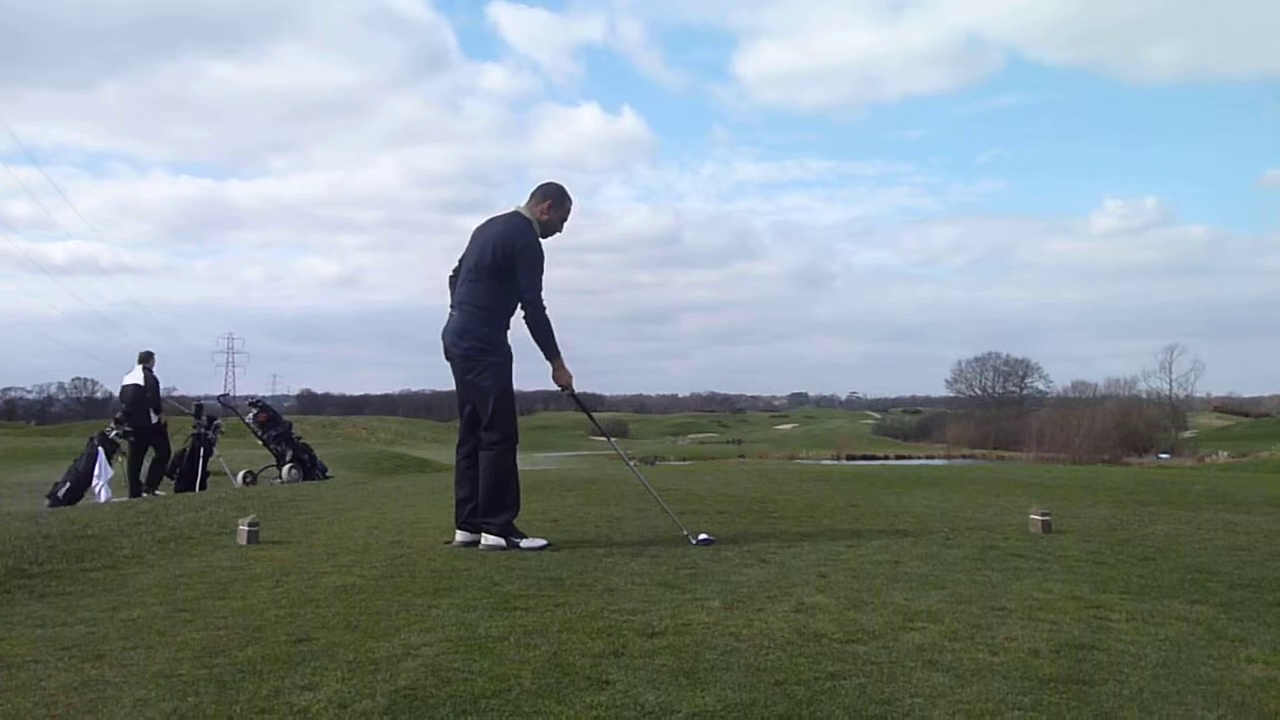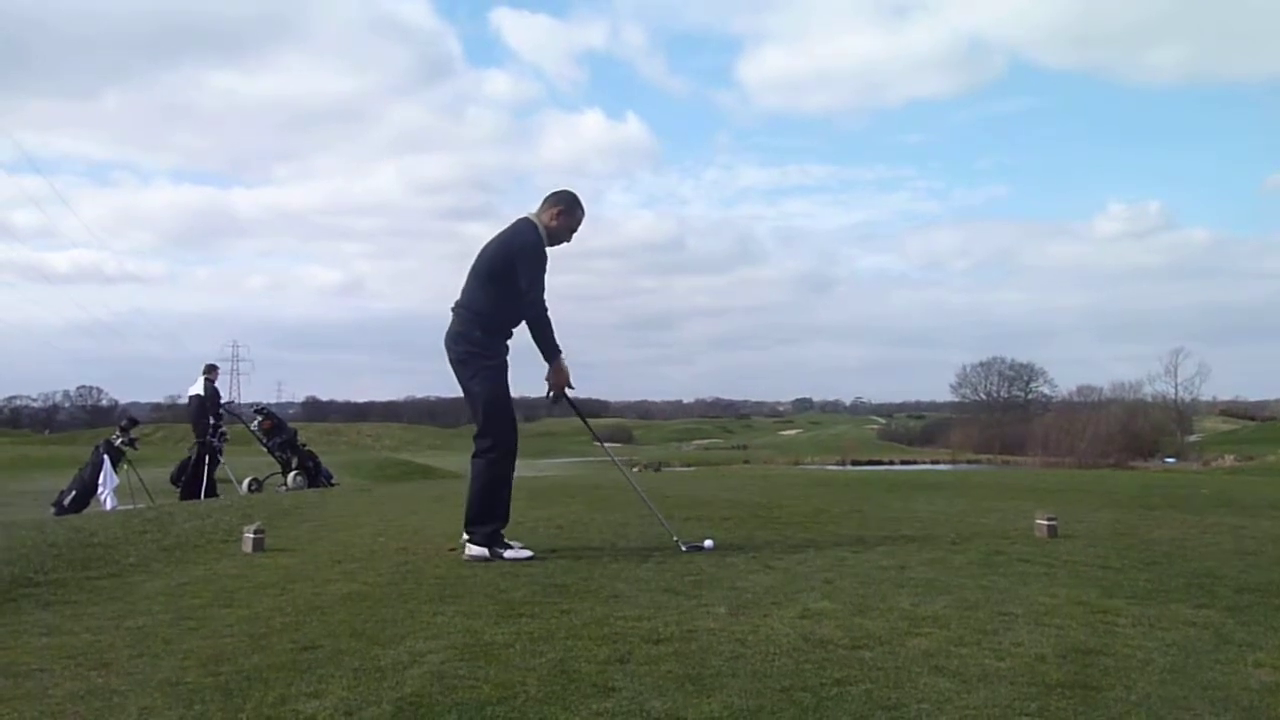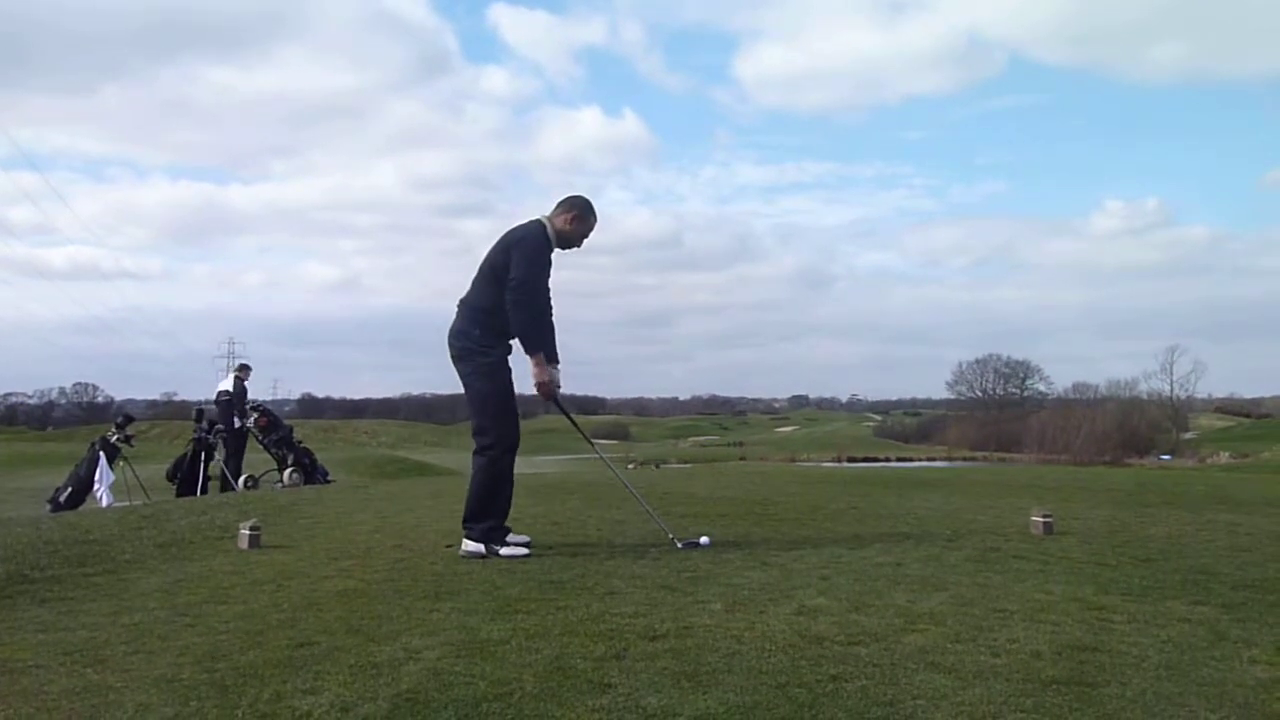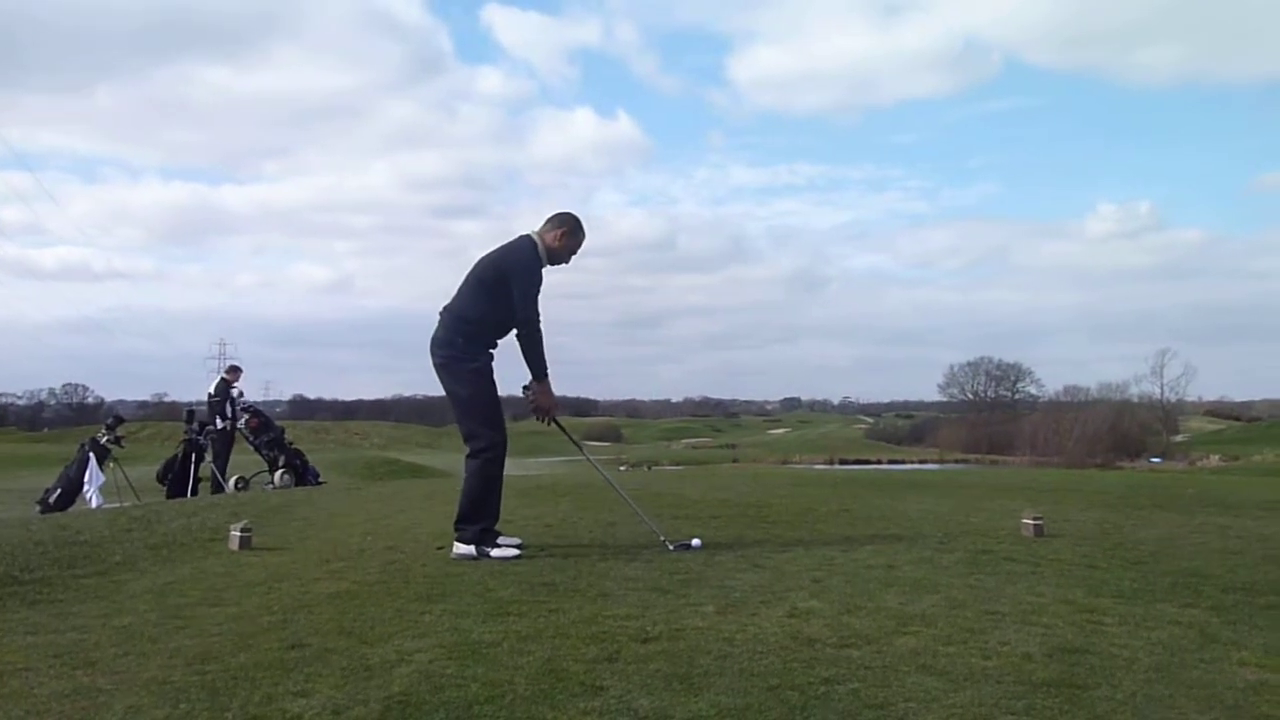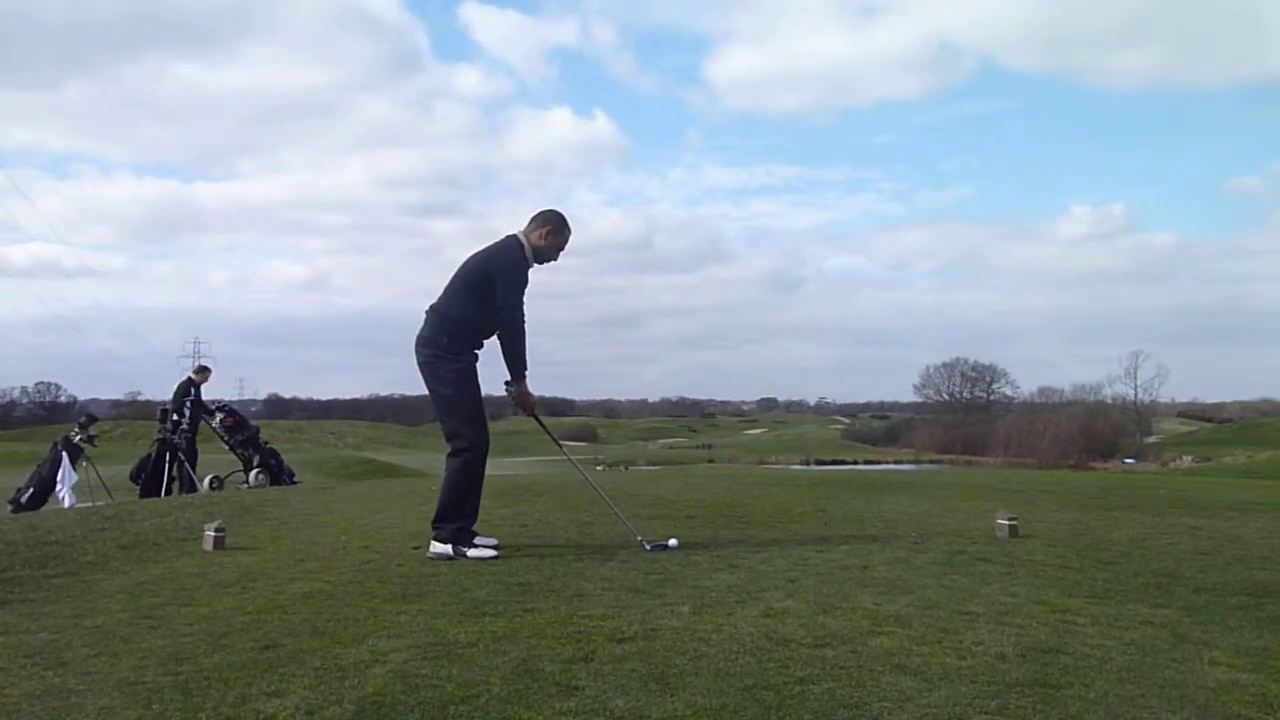
dt=1s
person 1, frame 1
left shoulder: (492, 226)
right shoulder: (525, 240)
left elbow: (456, 277)
right elbow: (533, 307)
right wrist: (557, 362)
left hip: (460, 335)
right hip: (482, 341)
left knee: (473, 432)
right knee: (499, 434)
left ankle: (470, 525)
right ankle: (498, 528)
person 1, frame 2
left shoulder: (520, 237)
right shoulder: (529, 243)
left elbow: (531, 306)
right elbow: (532, 308)
left wrist: (555, 358)
right wrist: (555, 363)
left hip: (474, 343)
right hip: (477, 345)
left knee: (500, 437)
right knee: (496, 440)
left ankle: (481, 528)
right ankle: (482, 538)
person 1, frame 3
left shoulder: (539, 247)
right shoulder: (531, 240)
left elbow: (540, 311)
right elbow: (517, 303)
left wrist: (550, 365)
right wrist: (538, 362)
left hip: (485, 344)
right hip: (477, 343)
left knee: (505, 438)
right knee: (495, 439)
left ankle: (491, 527)
right ankle: (478, 535)
person 1, frame 4
left shoulder: (521, 256)
right shoulder: (524, 259)
left elbow: (525, 323)
right elbow: (527, 325)
left wrist: (538, 382)
right wrist: (542, 384)
left hip: (463, 349)
right hip: (459, 350)
left knee: (492, 442)
right knee: (486, 443)
left ankle: (481, 530)
right ankle: (470, 537)
person 1, frame 5
left shoulder: (506, 255)
right shoulder: (511, 259)
left elbow: (507, 323)
right elbow: (510, 325)
left wrist: (517, 381)
right wrist: (520, 382)
left hip: (446, 349)
right hip: (444, 350)
left knee: (475, 441)
right knee: (468, 442)
left ankle: (458, 530)
right ankle: (446, 537)
